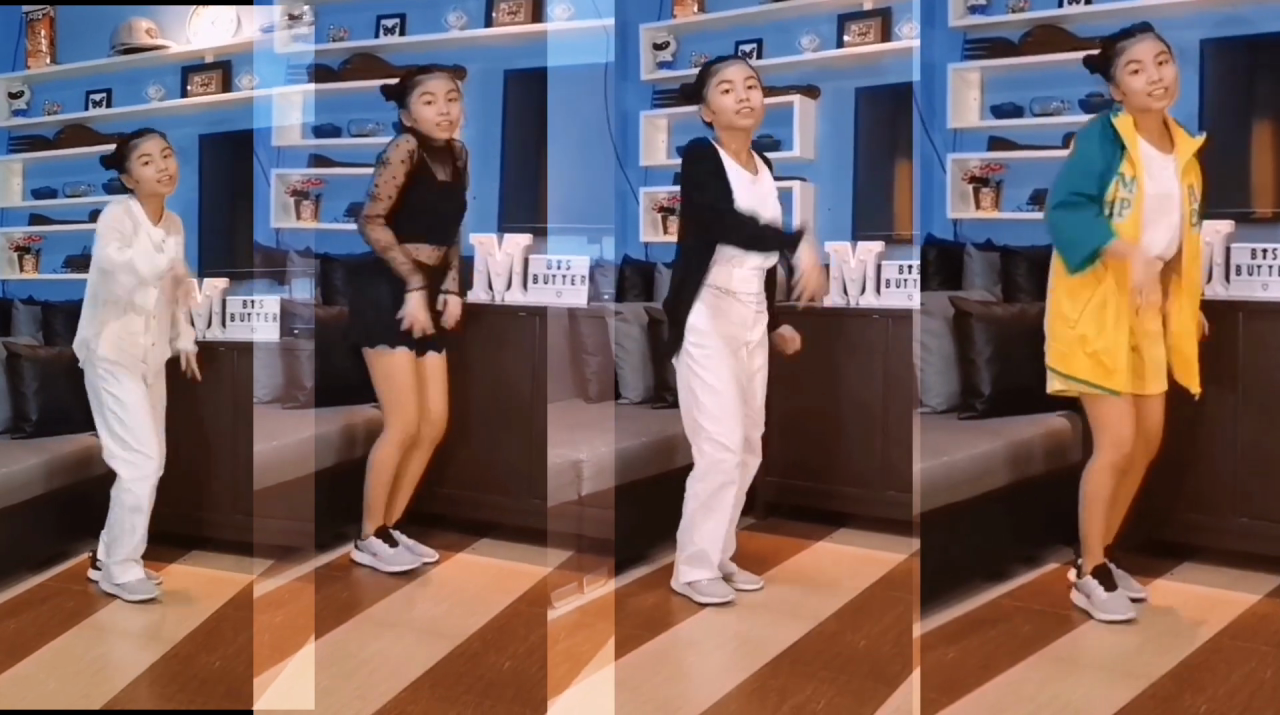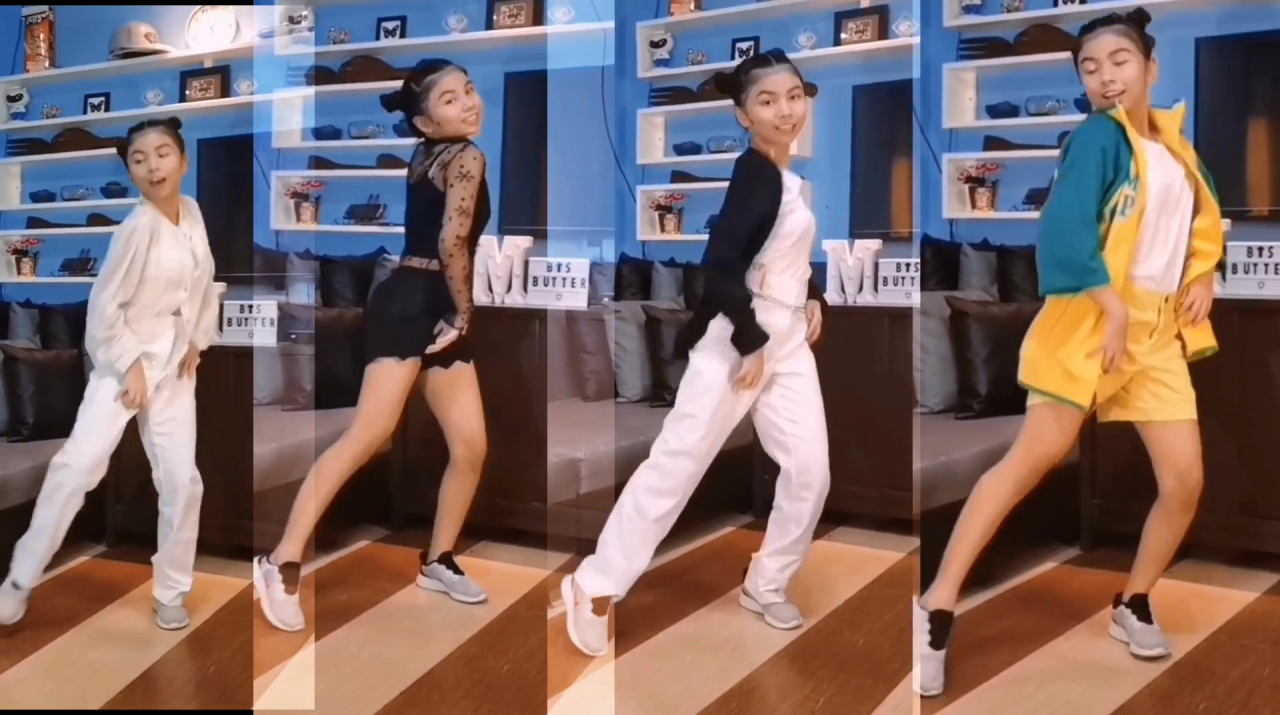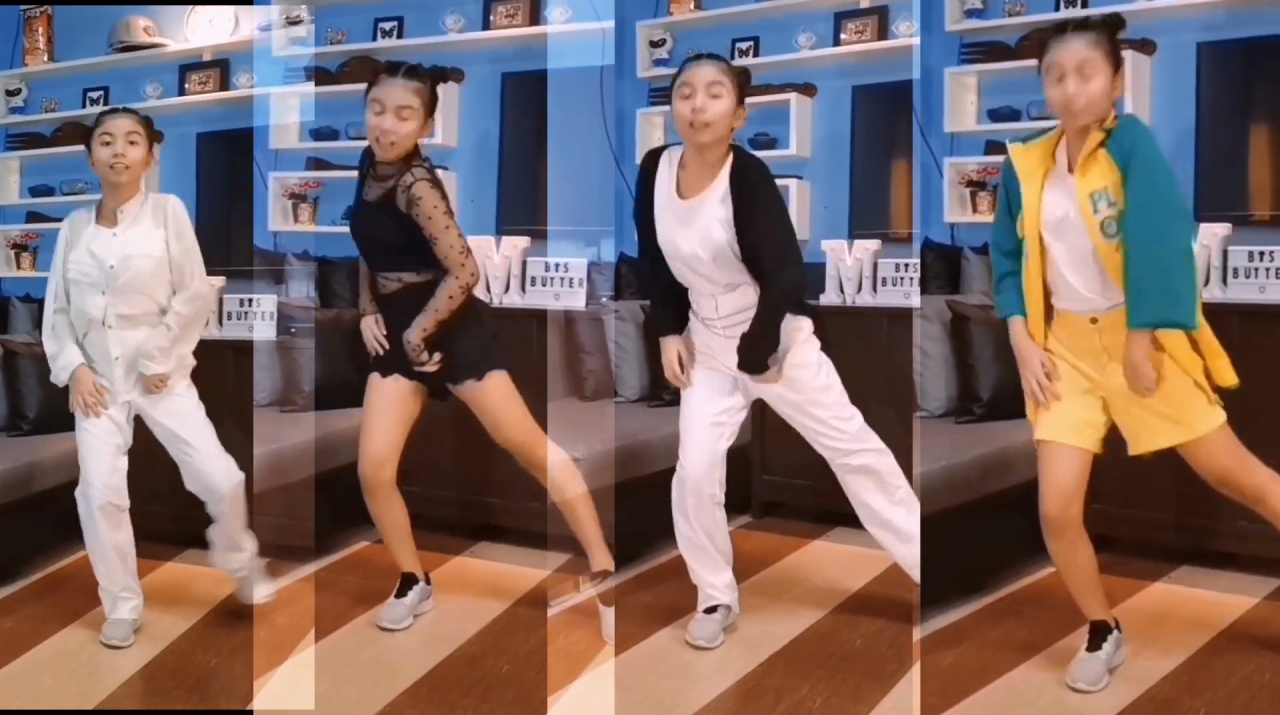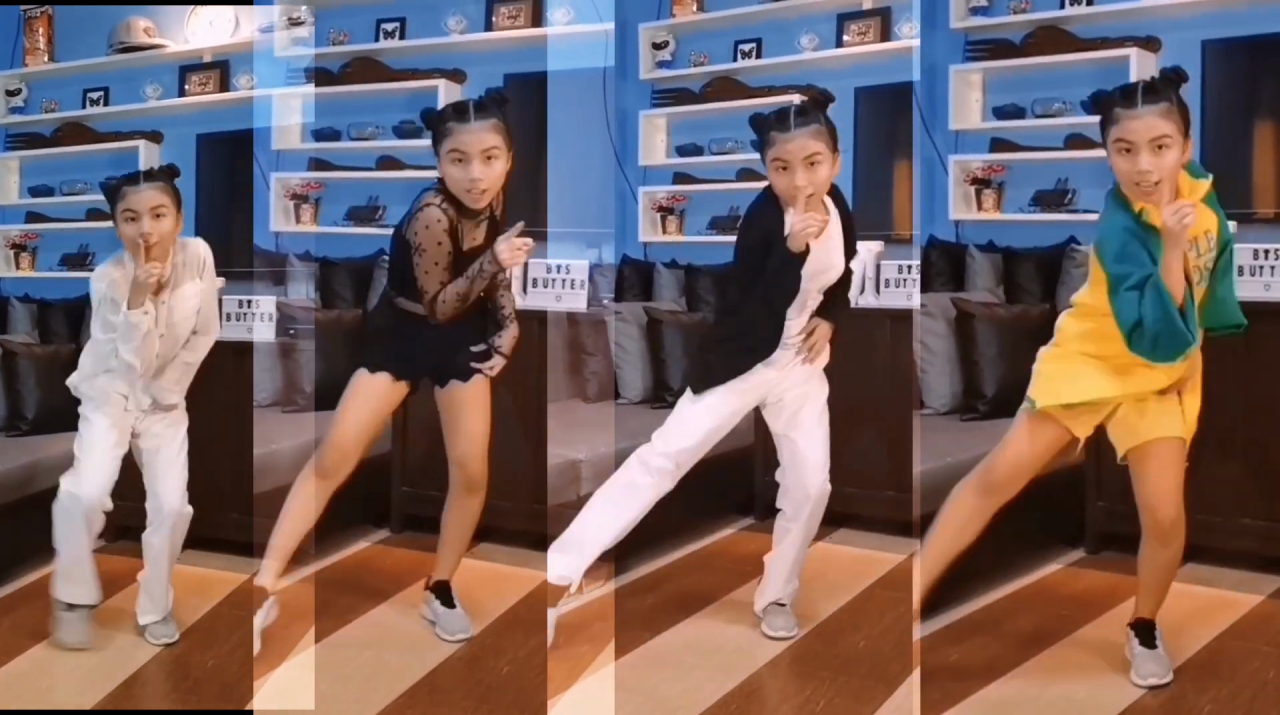
dt=1s
person 1, frame 1
left shoulder: (1187, 151)
right shoulder: (1105, 138)
left elbow: (1183, 240)
right elbow: (1068, 211)
left wrist: (1185, 304)
right wrist: (1124, 253)
left hip: (1151, 310)
right hip: (1099, 306)
left knee: (1148, 441)
right knee: (1116, 442)
left ankle: (1097, 559)
right ankle: (1091, 573)
person 1, frame 2
left shoulder: (1171, 139)
right shoulder: (1098, 137)
left elbow: (1201, 215)
right elbow: (1066, 234)
left wrist: (1203, 275)
right wrist: (1111, 308)
left hip: (1160, 330)
right hip: (1094, 320)
left knee: (1185, 481)
right knee: (1029, 460)
left ankle: (1131, 603)
right ankle: (936, 611)
person 1, frame 3
left shoulder: (1132, 142)
right shoulder: (1021, 167)
left elbow: (1162, 246)
right elbow: (1009, 262)
left wrist: (1141, 338)
right wrist: (1021, 339)
left hip: (1150, 341)
right hip: (1065, 349)
right knee: (1058, 511)
right ankle: (1103, 631)
person 1, frame 4
left shoulder: (1195, 189)
right shoulder: (1124, 228)
right elbow: (1155, 336)
left wrist: (1203, 331)
right wrist: (1172, 246)
left hip: (1163, 368)
right hip: (1098, 357)
left knee: (1165, 517)
right knee: (1002, 473)
left ankle: (1143, 628)
right ankle: (909, 597)
person 2, frame 1
left shoulder: (763, 167)
right shoulder: (702, 160)
right elbow: (728, 224)
left wrist: (775, 320)
right wrist: (799, 245)
left hip: (751, 318)
right hip: (708, 321)
left knee: (746, 446)
right knee: (720, 450)
left ankle: (716, 556)
right ankle: (694, 567)
person 2, frame 2
left shoulder: (782, 175)
right shoulder: (758, 174)
right elbow: (722, 265)
left wrist: (812, 295)
right wrist: (749, 345)
left hip: (788, 343)
right hip: (733, 342)
left knee: (811, 469)
right knee: (677, 458)
left ankle: (766, 585)
right ankle: (597, 586)
person 2, frame 3
left shoulder: (747, 175)
right shoulder: (654, 169)
left elbow: (783, 271)
left wrist: (758, 353)
right wrist: (669, 332)
left hip: (774, 340)
right hip: (706, 342)
left knee: (852, 447)
right knee: (695, 474)
right ankle: (717, 597)
person 2, frame 4
left shoulder: (833, 204)
right shoulder: (764, 219)
right elbow: (759, 313)
left wrist: (826, 316)
right wrist: (794, 248)
left hip: (798, 362)
right hip: (740, 361)
left knee: (811, 483)
right knee: (663, 457)
left ankle: (776, 594)
right ankle: (561, 572)
person 3, frame 1
left shoulder: (457, 153)
right shoulder: (404, 149)
right elbow: (372, 221)
left wrist: (451, 285)
right wrist: (414, 284)
left hip: (426, 301)
right hip: (388, 299)
left knee: (434, 424)
right knee: (403, 425)
left ankle: (391, 527)
right ankle: (369, 537)
person 3, frame 2
left shoulder: (433, 162)
right shoulder: (465, 160)
right elbow: (453, 241)
left wrist: (459, 309)
right wrist: (461, 308)
left hip: (440, 315)
right hip: (406, 307)
left knee: (472, 448)
right knee: (365, 438)
left ankle: (438, 561)
right ankle: (283, 565)
person 3, frame 3
left shoulder: (422, 184)
right shoulder: (372, 166)
left elbow: (461, 270)
left wrist: (420, 330)
right wrist: (370, 310)
left hip: (451, 328)
right hip: (396, 331)
left knee: (532, 450)
right knee: (373, 473)
left ankle: (604, 571)
right ankle: (413, 580)
person 3, frame 4
left shoulder: (493, 205)
right shoulder: (431, 214)
right elbow: (439, 305)
left wrist: (509, 321)
right wrist: (492, 258)
left hip: (463, 337)
right hip: (401, 331)
left knee: (472, 472)
right knee: (333, 458)
left ankle: (440, 589)
right ankle: (264, 590)
person 4, frame 1
left shoulder: (174, 225)
right shoulder: (119, 214)
right elbow: (110, 266)
left wrist: (183, 336)
right wrist: (165, 266)
left hip: (150, 358)
right hip: (112, 357)
left knee: (149, 463)
right knee: (140, 463)
left ankle: (111, 558)
right ankle: (121, 570)
person 4, frame 2
left shoulder: (191, 213)
right shoulder: (139, 227)
right elbow: (104, 307)
left wrist: (197, 343)
right wrist: (129, 366)
left hip: (173, 367)
right hip: (122, 366)
left knee: (181, 481)
right knee: (79, 466)
left ankle: (170, 590)
person 4, frame 3
left shoulder: (167, 211)
right shoulder: (72, 226)
left elbow: (195, 297)
right elbow: (57, 309)
left wrist: (162, 362)
right wrist: (74, 368)
left hip: (158, 374)
right hip: (95, 377)
left knee: (221, 479)
right knee: (99, 492)
left ankle: (241, 564)
right ankle: (123, 606)
person 4, frame 4
left shoulder: (197, 256)
right shoulder: (108, 279)
left elbow: (203, 331)
right elbow: (131, 361)
left wrist: (170, 386)
right wrist: (137, 301)
left hip: (165, 400)
right hip: (109, 395)
left knee: (171, 509)
right knee: (85, 494)
left ankle: (155, 609)
right ankle: (75, 595)
